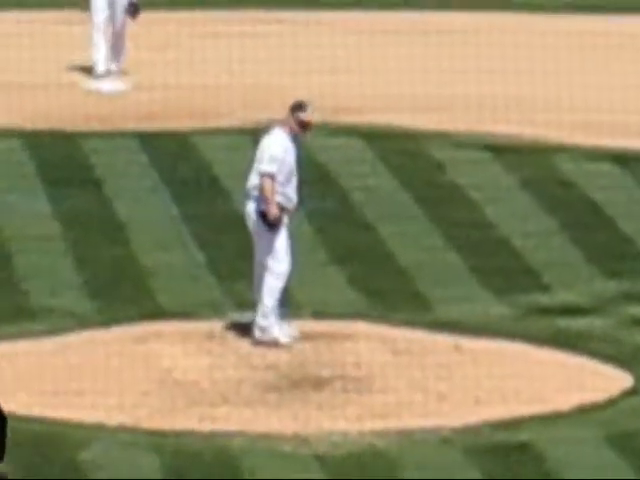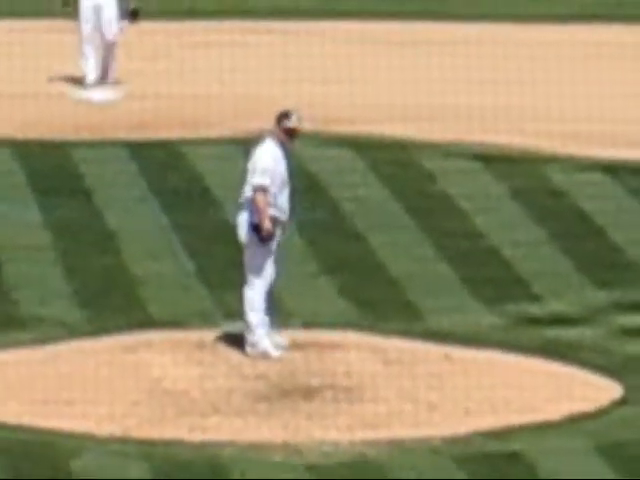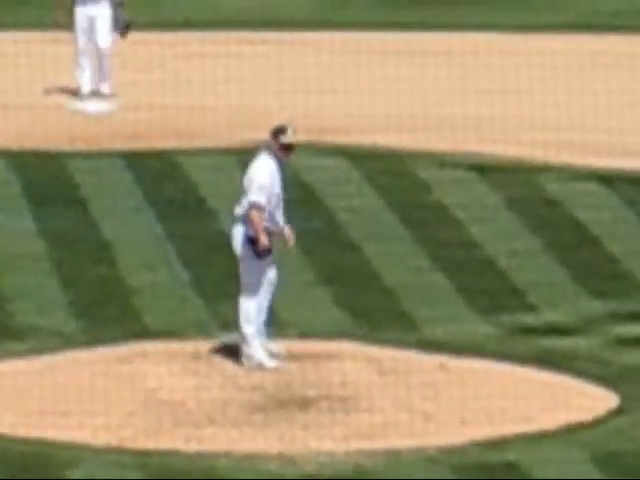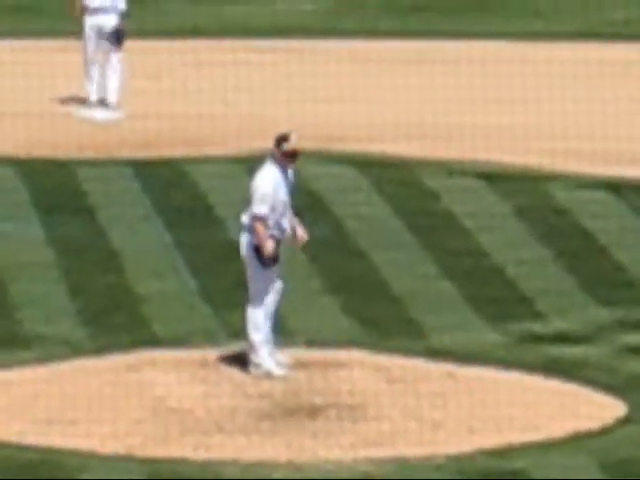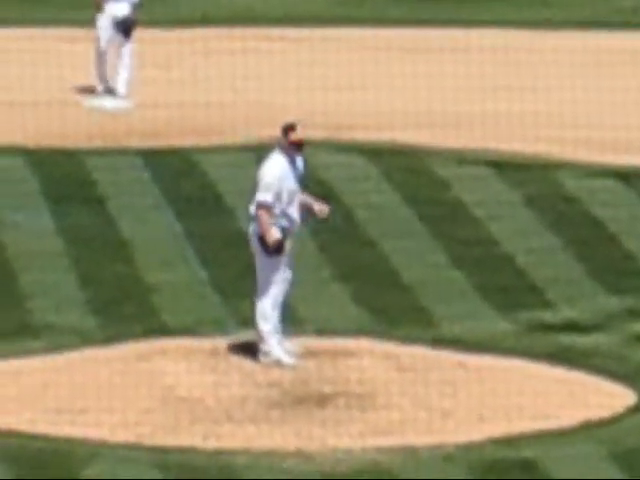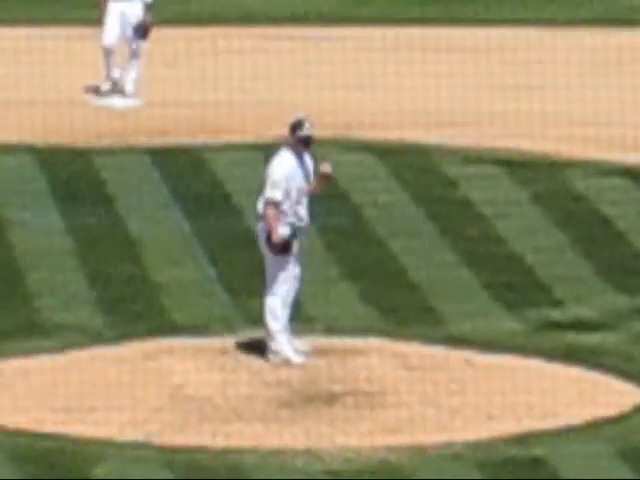
dt=0.2s
person 1, frame 1
left shoulder: (287, 141)
right shoulder: (276, 141)
right elbow: (265, 177)
right wrist: (271, 207)
left hip: (277, 211)
right hip: (265, 211)
left knee: (267, 267)
right knee: (279, 266)
left ankle: (270, 320)
right ankle: (264, 324)
person 1, frame 2
left shoulder: (279, 151)
right shoulder: (267, 153)
right elbow: (258, 191)
left wrist: (273, 222)
right wrist: (265, 221)
left hip: (269, 223)
right hip: (257, 222)
left knee: (265, 277)
right knee: (257, 280)
left ankle: (262, 331)
right ankle: (256, 340)
person 1, frame 3
left shoulder: (274, 164)
right shoulder: (263, 168)
right elbow: (254, 207)
left wrist: (283, 226)
right wrist: (261, 237)
left hip: (262, 234)
right hip: (251, 234)
left knee: (267, 282)
right knee: (252, 292)
left ankle: (259, 339)
right ankle: (251, 351)
person 1, frame 4
left shoulder: (286, 172)
right shoulder: (267, 178)
right elbow: (258, 217)
left wrist: (296, 225)
right wrist: (265, 246)
left hip: (272, 240)
right hip: (259, 242)
left knee: (273, 292)
right knee: (260, 299)
left ankle: (266, 348)
right ankle: (259, 358)
person 1, frame 5
left shoulder: (297, 161)
right shoulder: (274, 167)
right elbow: (262, 204)
left wrist: (313, 203)
right wrist: (268, 235)
left hip: (283, 230)
right hip: (269, 231)
left knee: (282, 283)
right knee: (269, 288)
left ankle: (275, 338)
right ankle: (269, 348)
person 1, frame 6
left shoulder: (306, 159)
right shoulder: (282, 164)
left elbow: (309, 188)
right elbow: (271, 202)
left wrist: (321, 176)
right wrist: (275, 233)
left hip: (292, 230)
right hip: (278, 230)
left knee: (291, 281)
right knee: (278, 287)
left ankle: (283, 337)
right ankle: (277, 346)
